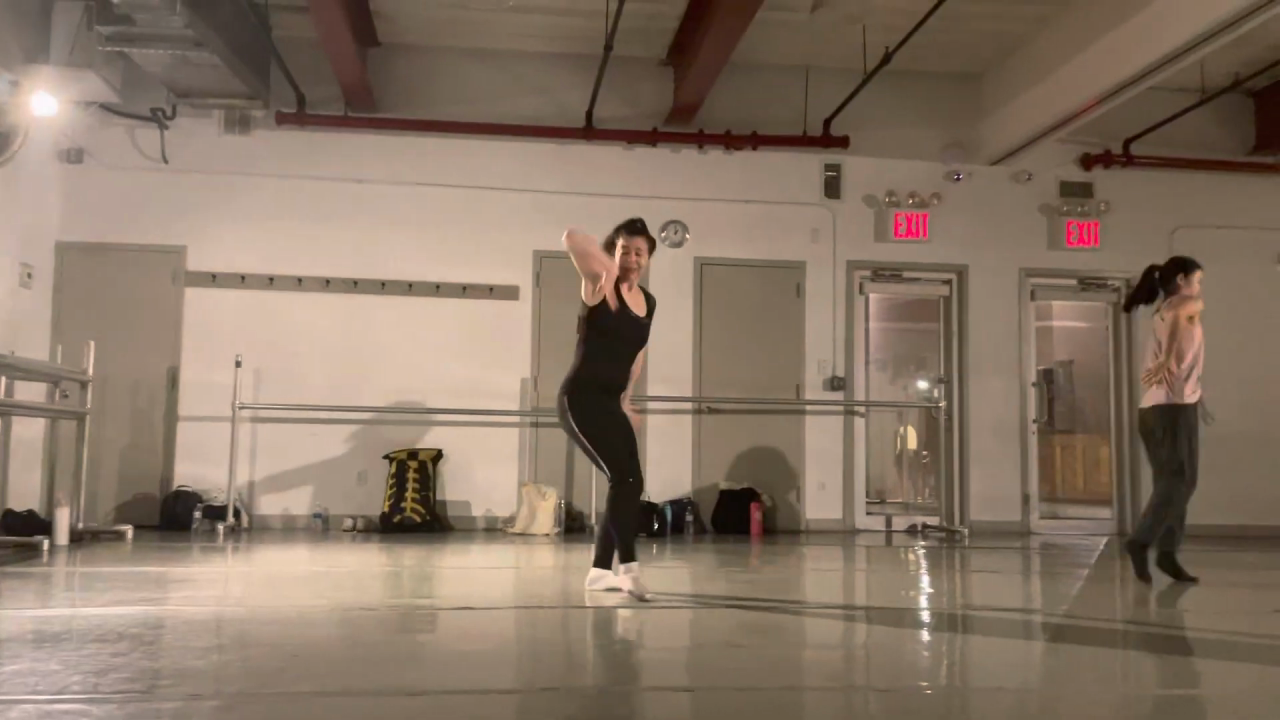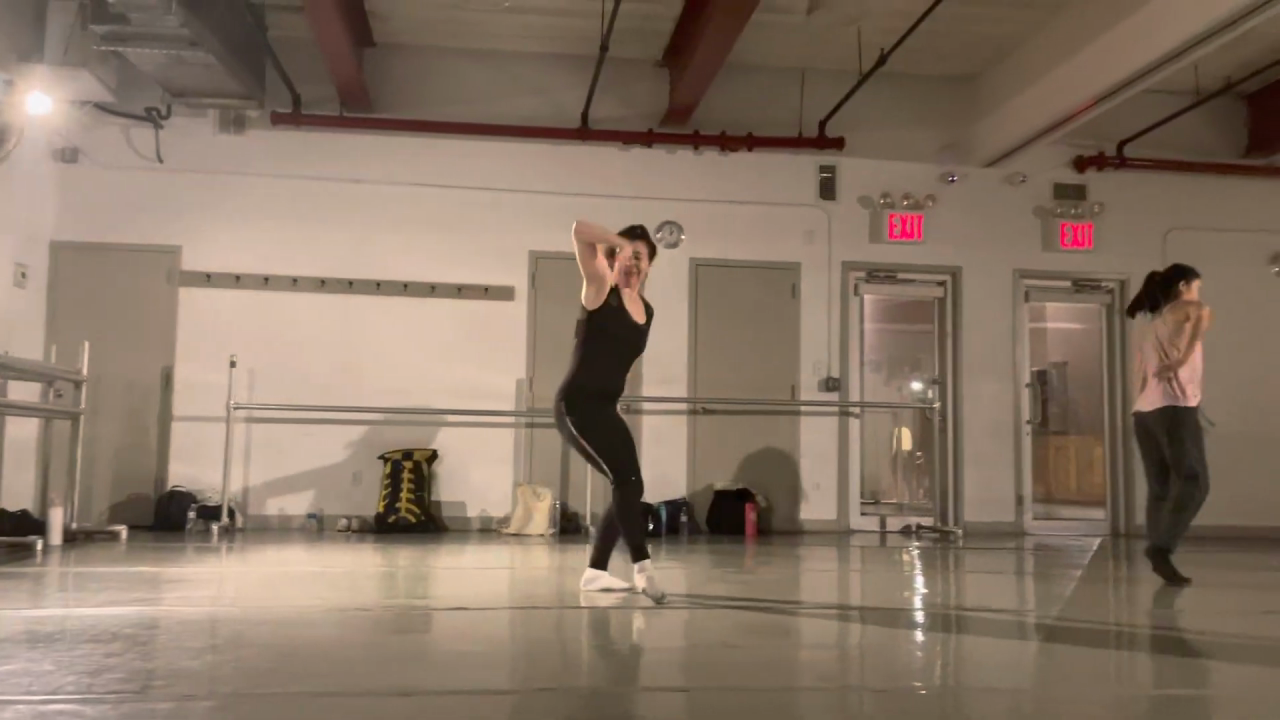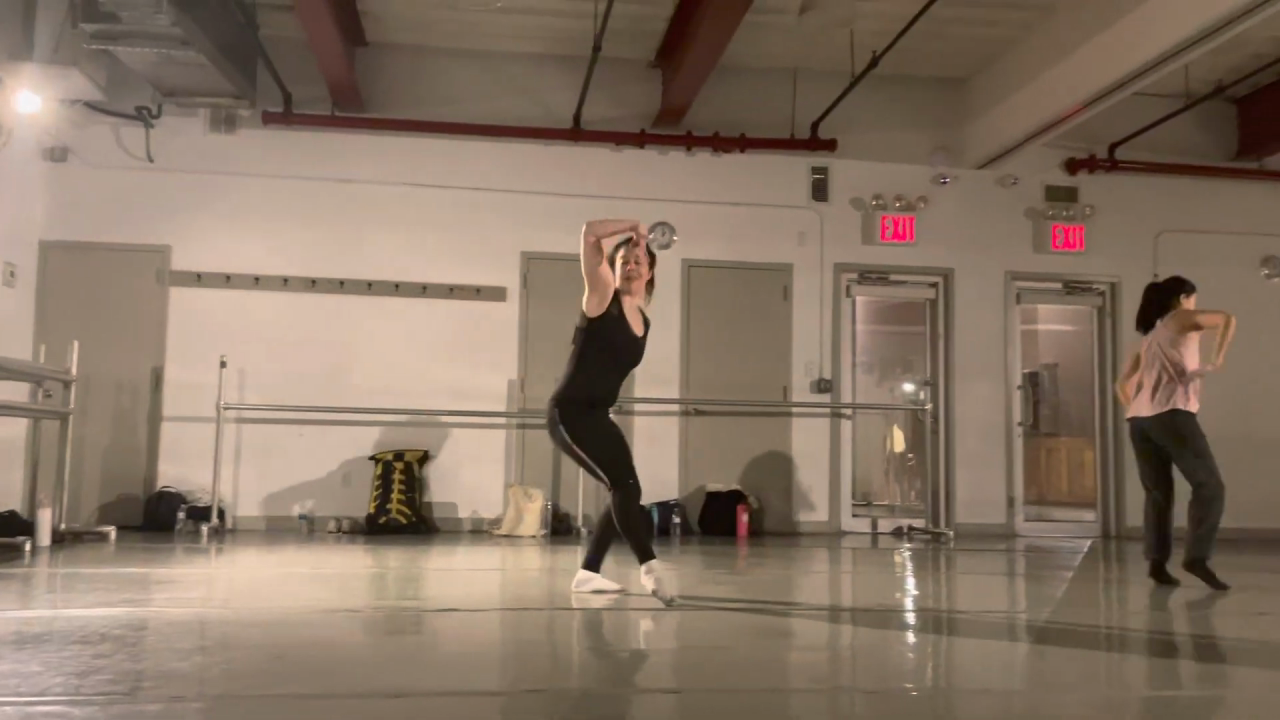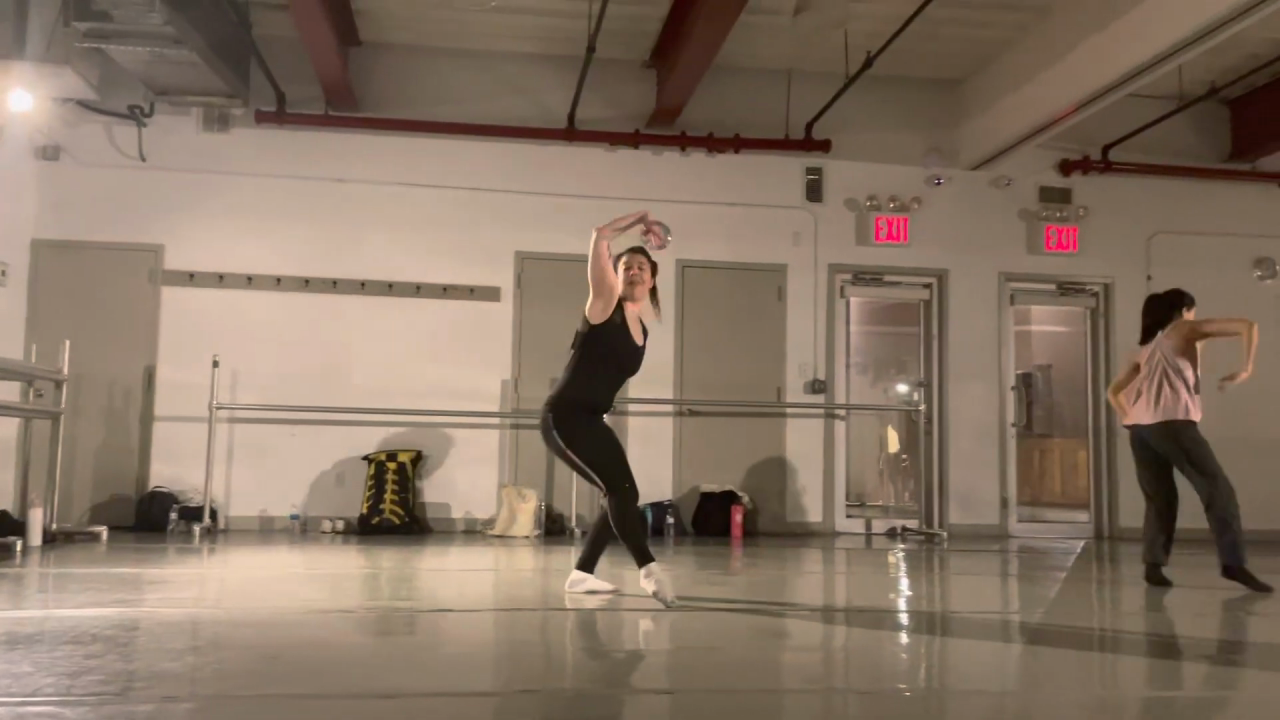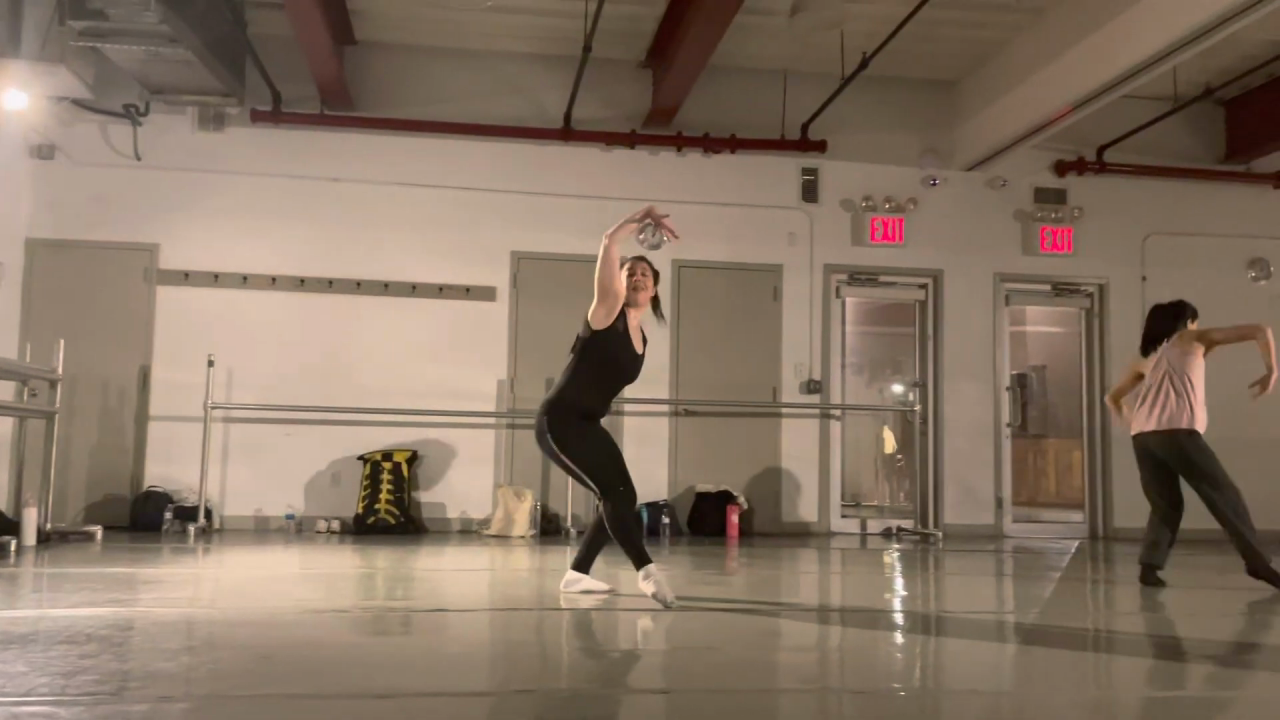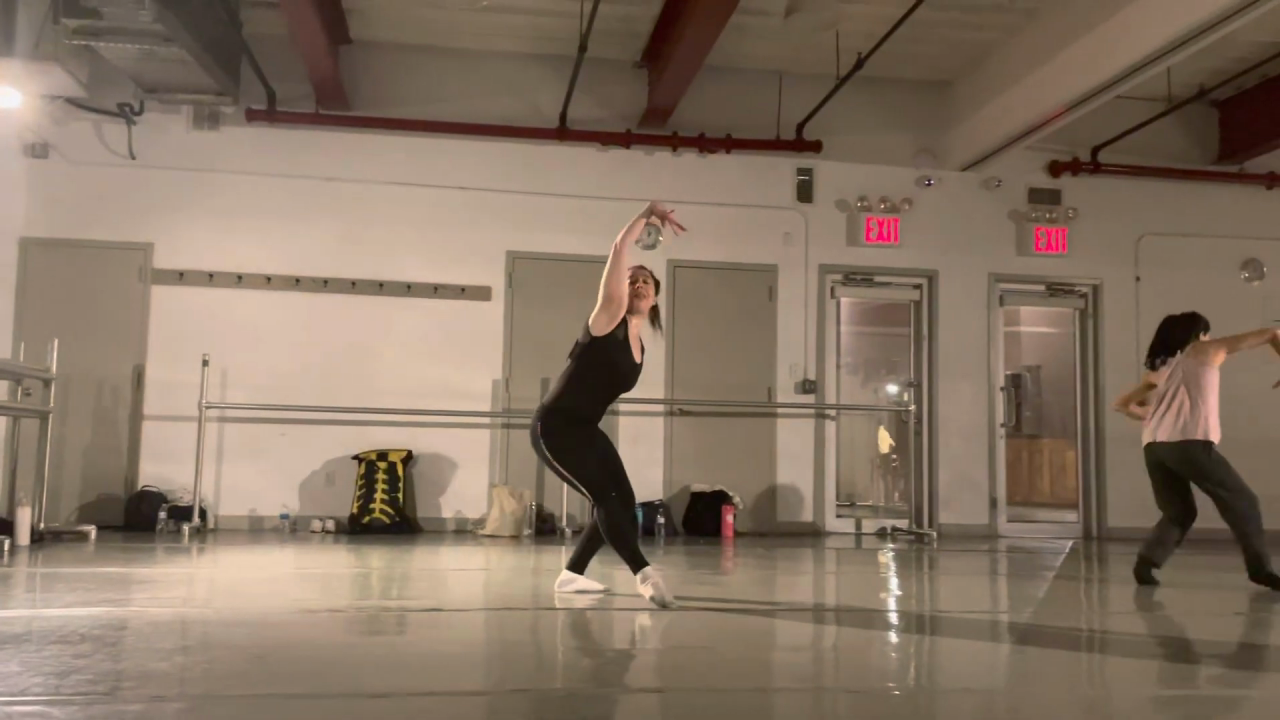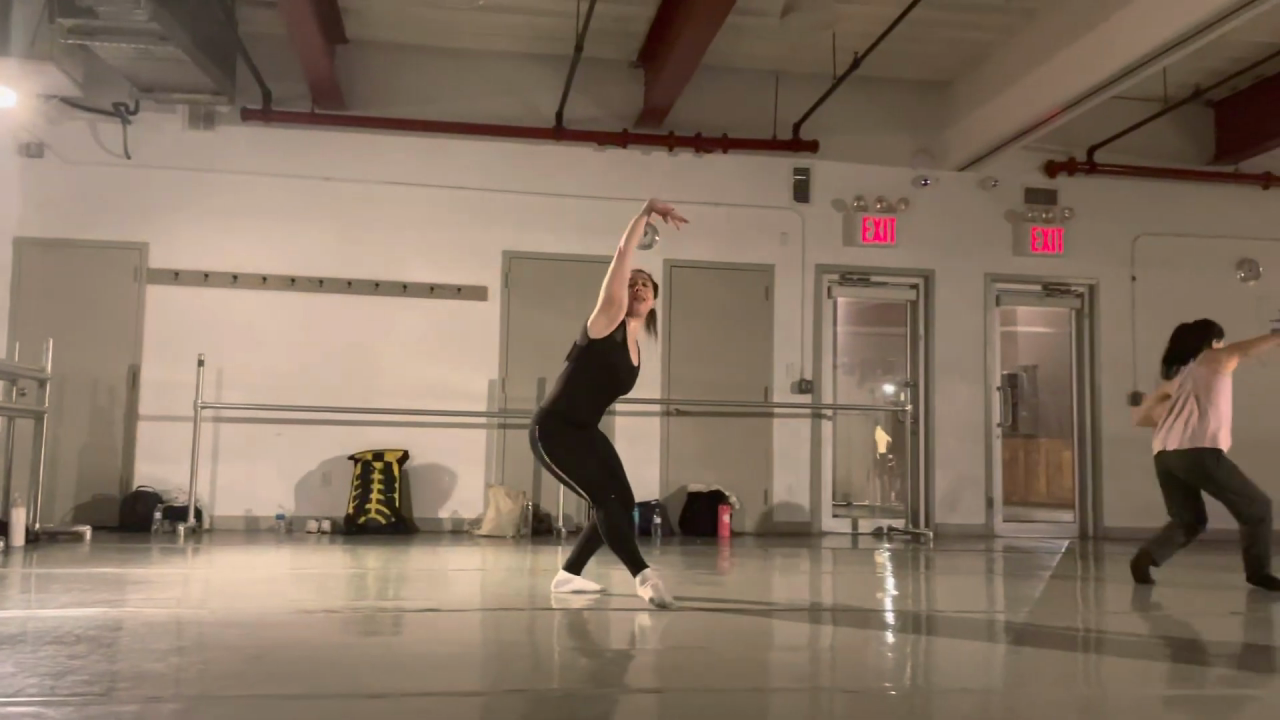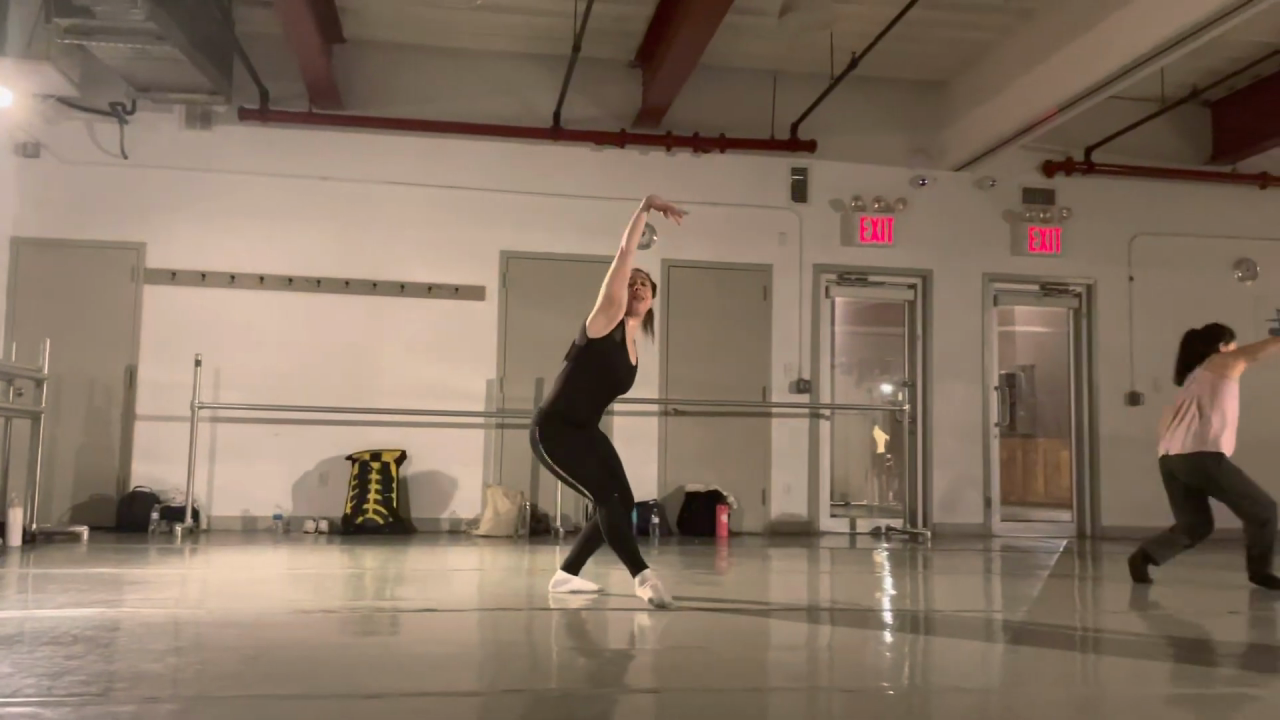
dt=0.1s
person 1, frame 1
left shoulder: (647, 301)
right shoulder: (598, 283)
right elbow: (571, 237)
left wrist: (625, 401)
right wrist: (604, 275)
left hip: (610, 404)
right hip: (581, 399)
left knee: (632, 486)
right knee: (624, 478)
left ankle: (601, 570)
right ankle: (628, 566)
person 1, frame 2
left shoulder: (646, 310)
right shoulder: (601, 289)
right elbow: (580, 230)
right wrist: (617, 240)
left hip: (605, 409)
right hip: (577, 405)
left knee: (630, 486)
right knee: (627, 479)
left ankle: (596, 571)
right ankle: (643, 566)
person 1, frame 3
left shoulder: (642, 320)
right shoulder: (602, 295)
right elbow: (589, 232)
right wrist: (631, 229)
left hip: (597, 415)
right hip: (570, 412)
left knee: (626, 489)
right knee: (624, 484)
left ankle: (589, 573)
right ankle: (650, 568)
person 1, frame 4
left shoulder: (641, 330)
right shoulder: (606, 305)
right elbow: (599, 238)
right wrist: (638, 221)
left hip: (592, 422)
right hip: (563, 419)
left knee: (626, 495)
right knee: (618, 488)
left ankle: (582, 574)
right ankle: (649, 571)
person 1, frame 5
left shoulder: (640, 338)
right shoulder: (607, 311)
right elbow: (609, 246)
right wrist: (645, 216)
left hip: (589, 425)
right hip: (559, 422)
left knee: (623, 497)
right knee: (613, 492)
left ankle: (577, 574)
right ankle: (647, 572)
person 1, frame 6
left shoulder: (638, 346)
right shoulder: (609, 317)
right elbow: (618, 254)
right wrist: (647, 214)
left hip: (587, 431)
right hip: (554, 429)
left knee: (623, 501)
right knee: (606, 497)
left ankle: (571, 574)
right ankle: (645, 575)
person 1, frame 7
left shoulder: (635, 348)
right shoulder: (607, 320)
right elbow: (621, 257)
right wrist: (648, 211)
left hip: (586, 433)
right hip: (553, 432)
left knee: (622, 503)
right knee: (605, 499)
left ankle: (568, 574)
right ankle: (644, 577)
person 1, frame 8
left shoulder: (632, 345)
right shoulder: (605, 321)
right elbow: (623, 256)
right wrist: (645, 208)
left hip: (587, 434)
right hip: (554, 432)
left knee: (621, 503)
right knee: (608, 498)
left ankle: (566, 574)
right ankle: (643, 577)
person 2, frame 1
left shoulder: (1166, 315)
right shoulder: (1184, 306)
right wrist: (1169, 361)
left hip: (1157, 407)
right hip: (1173, 405)
left knee: (1171, 480)
right knee: (1180, 479)
left ankle: (1167, 553)
right ankle: (1141, 542)
person 2, frame 2
left shoulder: (1156, 325)
right shoulder: (1185, 308)
left elbow: (1144, 372)
right elbow: (1203, 313)
right wrist: (1185, 354)
left hip: (1147, 412)
right hip: (1173, 407)
left knee: (1163, 486)
right knee: (1195, 481)
left ankle: (1162, 557)
right ankle: (1161, 546)
person 2, frame 3
left shoulder: (1148, 338)
right shoulder: (1184, 319)
left elbow: (1122, 384)
right elbow: (1227, 318)
right wrist: (1216, 362)
left hip: (1139, 420)
right hip: (1172, 415)
left knee: (1158, 492)
right knee: (1209, 485)
left ankle: (1156, 561)
right ankle: (1197, 558)
person 2, frame 4
left shoulder: (1145, 349)
right shoulder: (1189, 328)
left elbow: (1114, 392)
right elbow: (1247, 326)
right wrist: (1245, 368)
left hip: (1139, 428)
right hip: (1173, 424)
left knee: (1161, 499)
right knee: (1218, 489)
left ankle: (1152, 565)
right ankle: (1233, 563)
person 2, frame 5
left shoulder: (1146, 359)
right shoulder: (1196, 339)
left elbow: (1112, 398)
left hip: (1143, 437)
right hip: (1177, 433)
left knee: (1166, 504)
right knee: (1224, 495)
left ankle: (1149, 565)
person 2, frame 6
left shoulder: (1159, 371)
right shoulder: (1208, 350)
left elbow: (1121, 404)
left hip: (1154, 447)
right hip: (1191, 443)
left knee: (1179, 513)
right knee: (1242, 502)
left ankle: (1145, 563)
person 2, frame 7
left shoulder: (1174, 380)
right shoulder: (1221, 358)
left elbow: (1140, 417)
left hip: (1165, 454)
right hip: (1200, 451)
left knee: (1189, 519)
right knee: (1257, 506)
left ankle: (1145, 559)
person 2, frame 8
left shoulder: (1189, 383)
right shoulder: (1226, 360)
left elbow: (1164, 429)
left hip: (1170, 459)
right hip: (1202, 456)
left knee: (1196, 525)
left ankle: (1144, 556)
